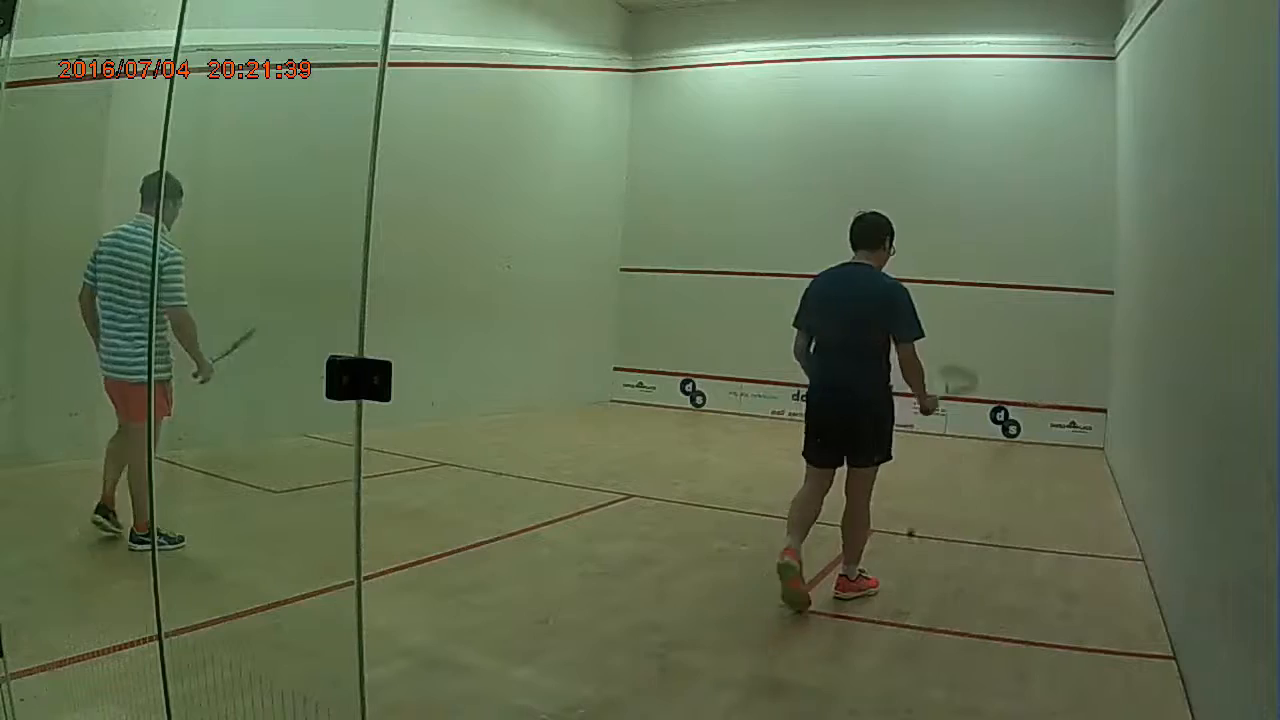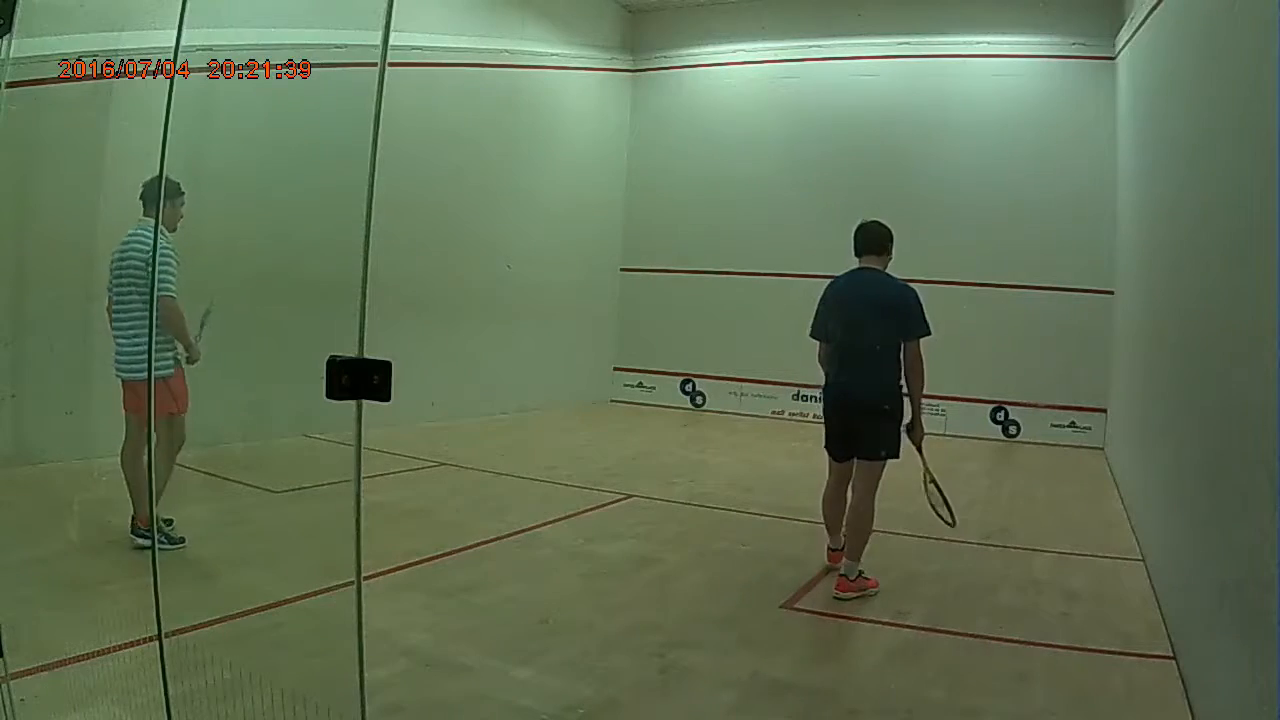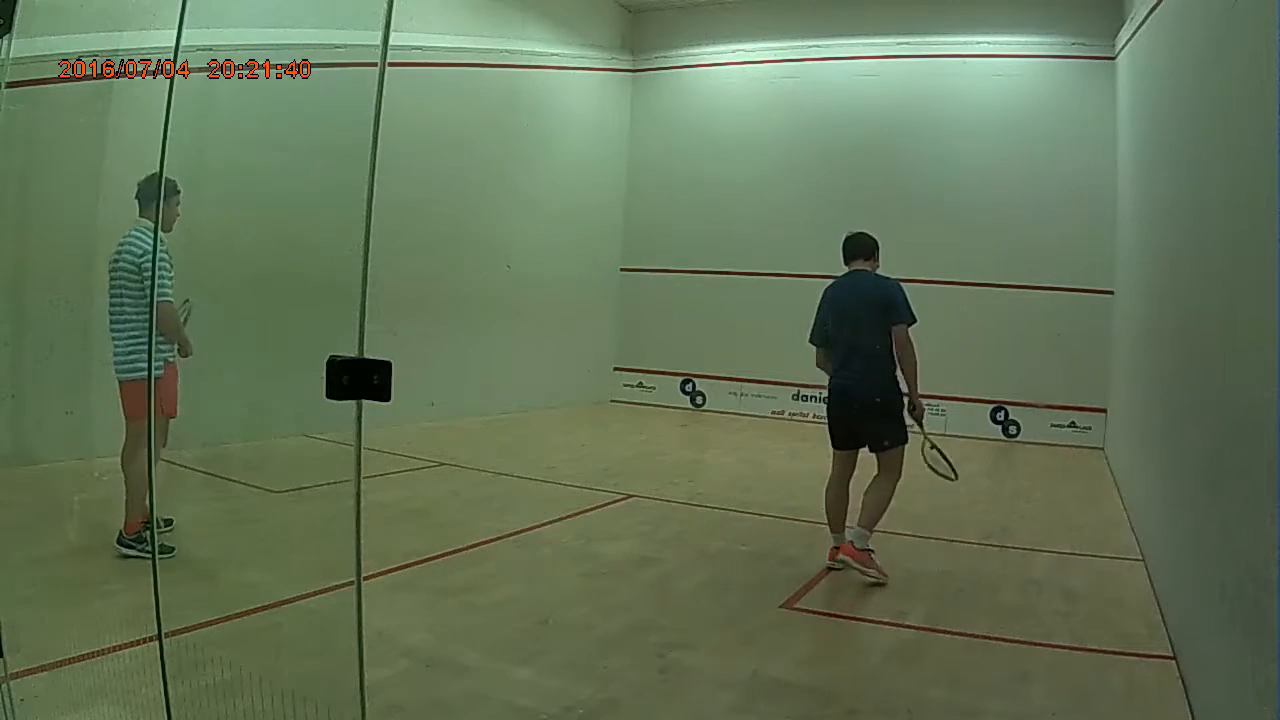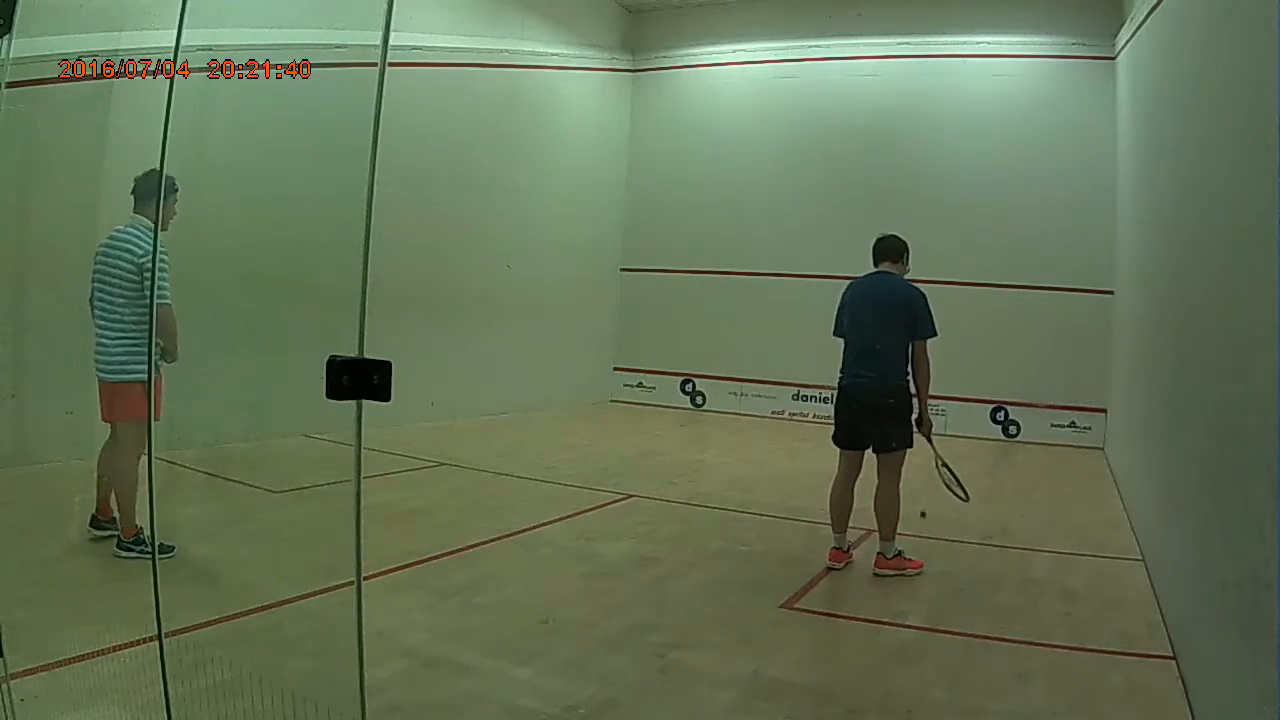
dt=0.5s
person 1, frame 1
left shoulder: (108, 241)
right shoulder: (166, 252)
left elbow: (86, 298)
right elbow: (178, 317)
right wrist: (201, 361)
left hip: (113, 360)
right hip: (146, 364)
left knee: (126, 431)
right knee: (142, 444)
left ankle: (106, 504)
right ankle: (143, 530)
person 1, frame 2
left shoulder: (125, 245)
right shoulder: (159, 246)
left elbow: (112, 306)
right elbow: (166, 306)
right wrist: (190, 345)
left hip: (128, 360)
right hip: (158, 362)
left knee: (136, 439)
right knee: (170, 439)
left ankle: (143, 516)
right ankle: (146, 523)
person 1, frame 3
left shoulder: (125, 244)
right shoulder: (152, 248)
right elbow: (163, 310)
left wrist: (171, 338)
right wrist: (184, 342)
left hip: (129, 359)
right hip: (151, 361)
left knee: (136, 441)
right knee: (150, 445)
left ankle: (141, 516)
right ankle: (131, 532)
person 1, frame 4
left shoulder: (108, 242)
right shoulder: (150, 248)
left elbow: (95, 300)
right elbow: (161, 311)
right wrist: (171, 348)
left hip: (107, 360)
right hip: (135, 363)
left knee: (117, 441)
right knee: (131, 448)
left ankle: (103, 516)
right ankle: (129, 536)
person 2, frame 1
left shoulder: (821, 283)
right shoulder: (891, 291)
left elbow: (800, 348)
right elbow: (907, 358)
right wrist: (923, 398)
left hip: (822, 400)
right hip: (867, 404)
left knee: (814, 484)
right knee: (858, 494)
left ankle: (791, 552)
right ankle: (850, 577)
person 2, frame 2
left shoulder: (834, 289)
right shoulder: (901, 294)
left elbow: (824, 351)
right elbow: (912, 360)
right wrist: (917, 412)
left hip: (838, 397)
right hip: (879, 400)
left knee: (837, 479)
right knee: (864, 488)
left ankle: (835, 549)
right ankle: (849, 575)
person 2, frame 3
left shoulder: (830, 293)
right shoulder: (888, 289)
left elbow: (822, 360)
right elbow: (902, 344)
right wrist: (914, 394)
left hip: (840, 393)
right hip: (878, 393)
left knee: (840, 471)
right knee: (889, 472)
left ankle: (837, 547)
right ankle: (858, 544)
person 2, frame 4
left shoulder: (852, 290)
right shoulder: (912, 296)
right elbow: (919, 358)
right wrist: (924, 409)
left hip: (850, 391)
right hip: (889, 395)
left knee: (846, 472)
right knee: (888, 478)
left ankle: (839, 548)
right ankle: (887, 555)
